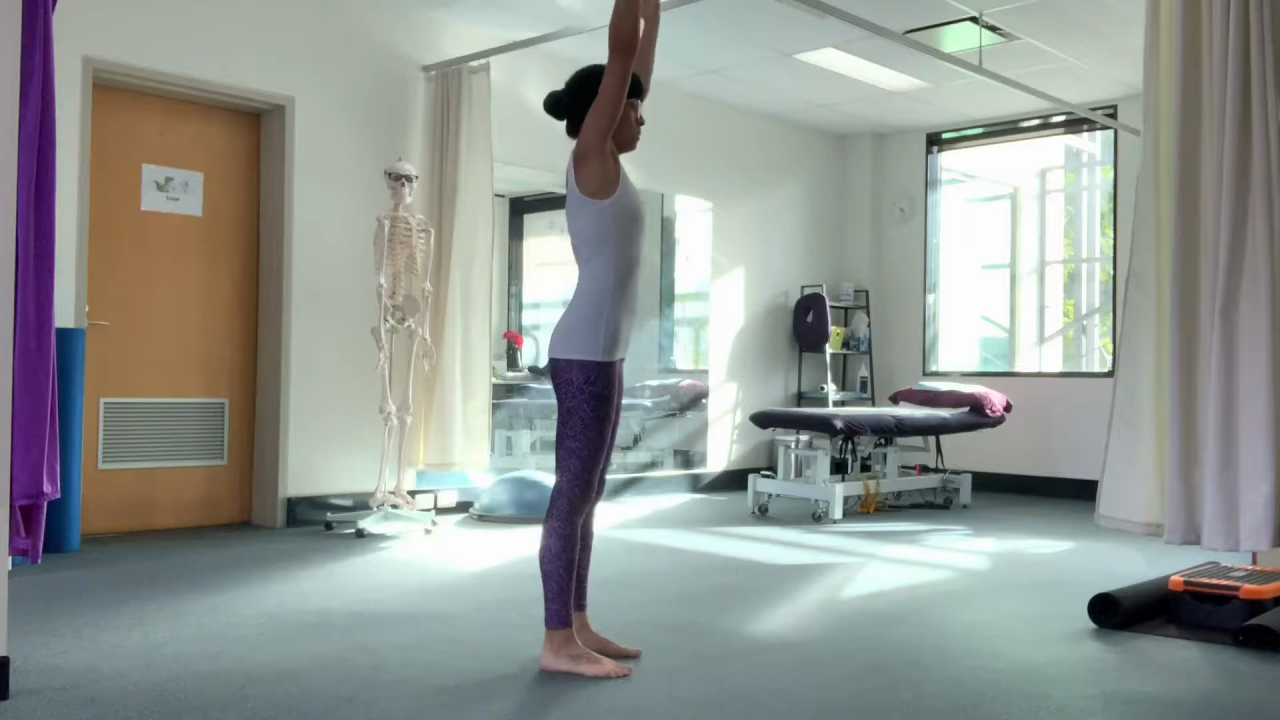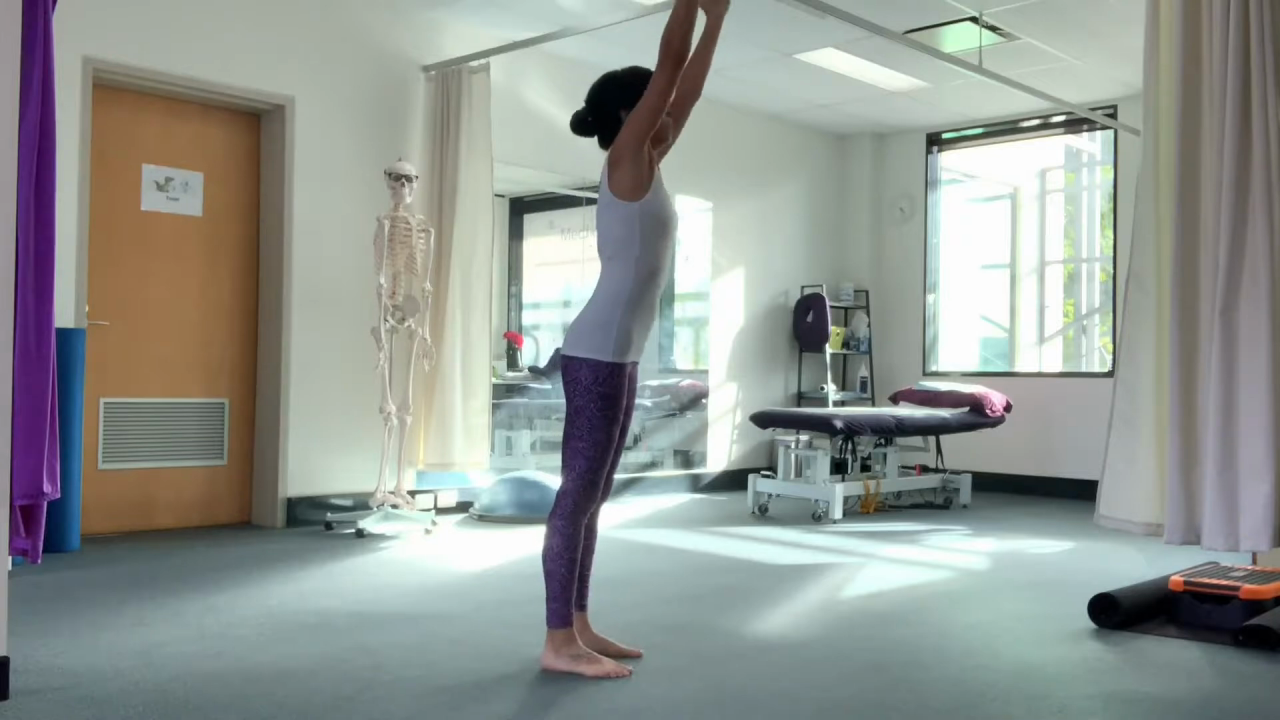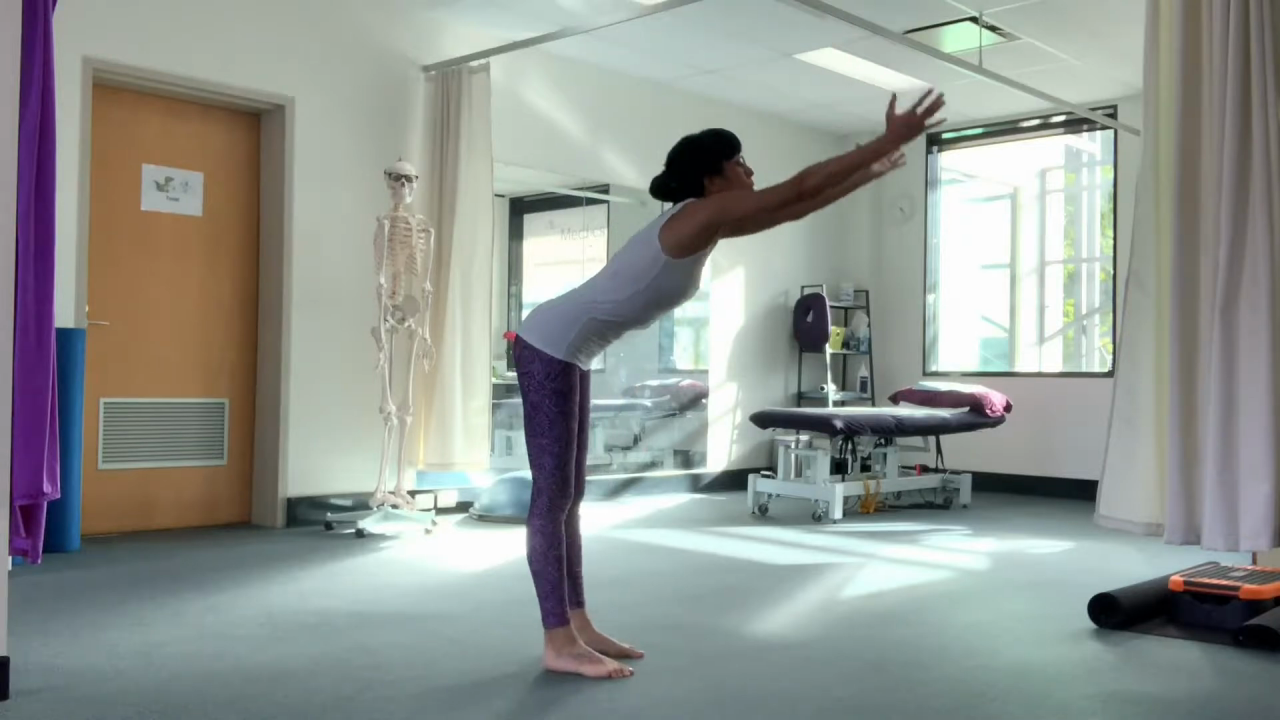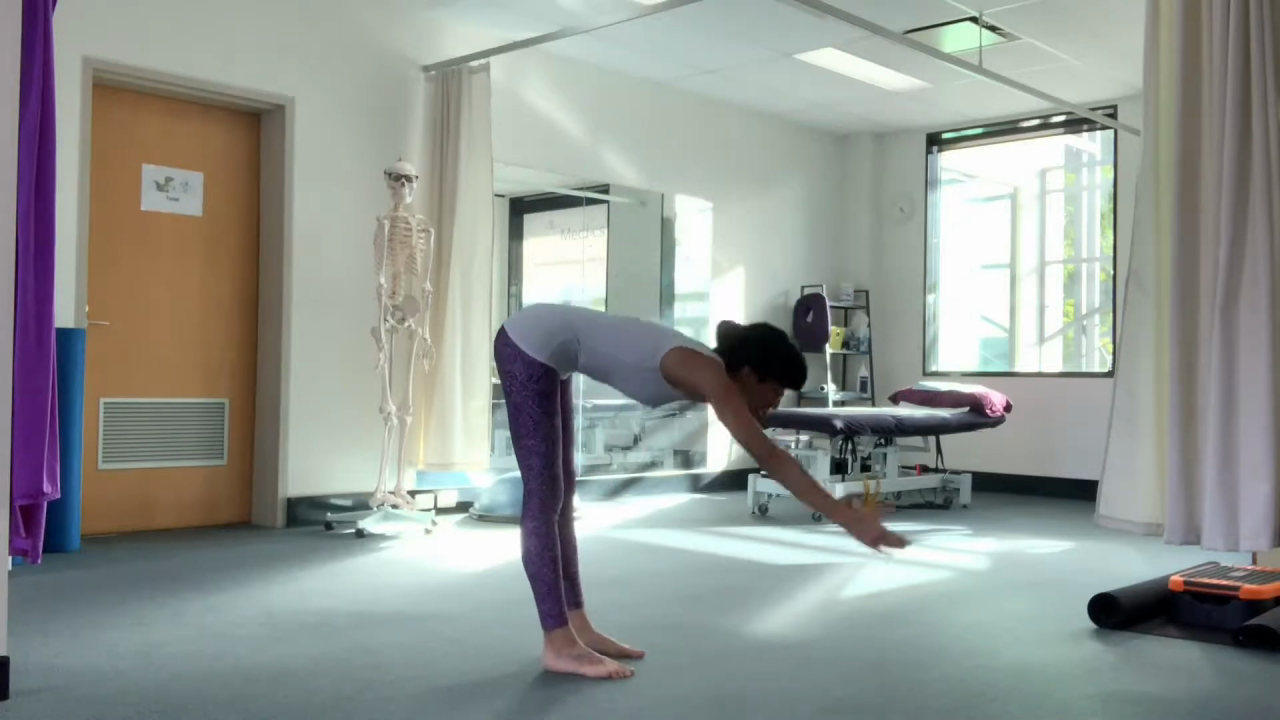
dt=0.4s
person 1, frame 1
left shoulder: (602, 164)
right shoulder: (591, 158)
left elbow: (635, 65)
right elbow: (620, 55)
left hip: (599, 351)
right hip: (586, 352)
left knee: (584, 496)
right knee: (573, 496)
left ankle: (576, 628)
right ankle: (557, 643)
person 1, frame 2
left shoulder: (643, 165)
right shoulder: (626, 159)
left elbow: (686, 89)
right elbow: (668, 65)
left hip: (613, 353)
right hip: (599, 352)
left knee: (590, 496)
right knee: (579, 496)
left ankle: (578, 628)
right ankle: (559, 644)
person 1, frame 3
left shoulder: (704, 225)
right shoulder: (698, 217)
left elbow: (795, 202)
right elbow: (798, 193)
left wrist: (869, 166)
right wrist: (887, 141)
left hip: (566, 350)
right hip: (549, 347)
left knee: (568, 499)
right knee: (554, 498)
left ankle: (576, 624)
right ankle: (558, 643)
person 1, frame 4
left shoulder: (706, 370)
right shoulder: (708, 373)
left elbow: (767, 450)
right elbow: (766, 455)
left wrist: (835, 506)
right wrist: (844, 515)
left hip: (544, 351)
right hip: (531, 346)
left knee: (561, 492)
right knee: (546, 495)
left ankle: (578, 627)
right ankle: (559, 645)
